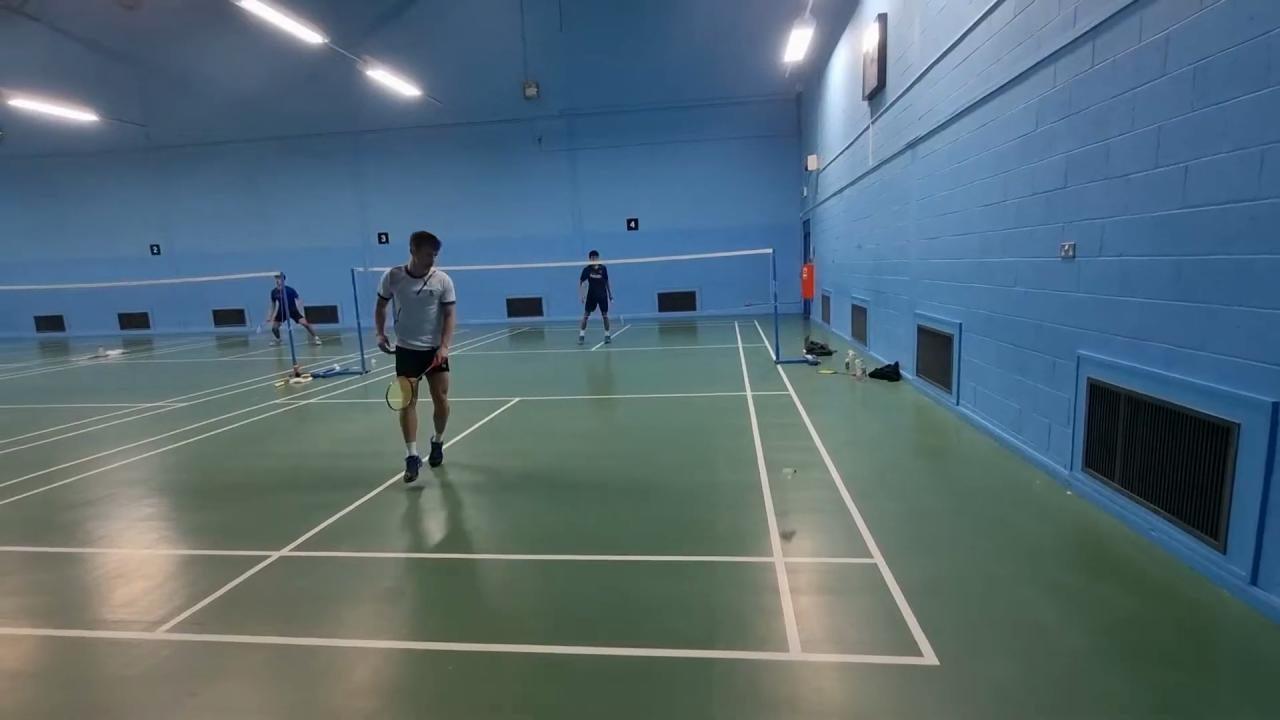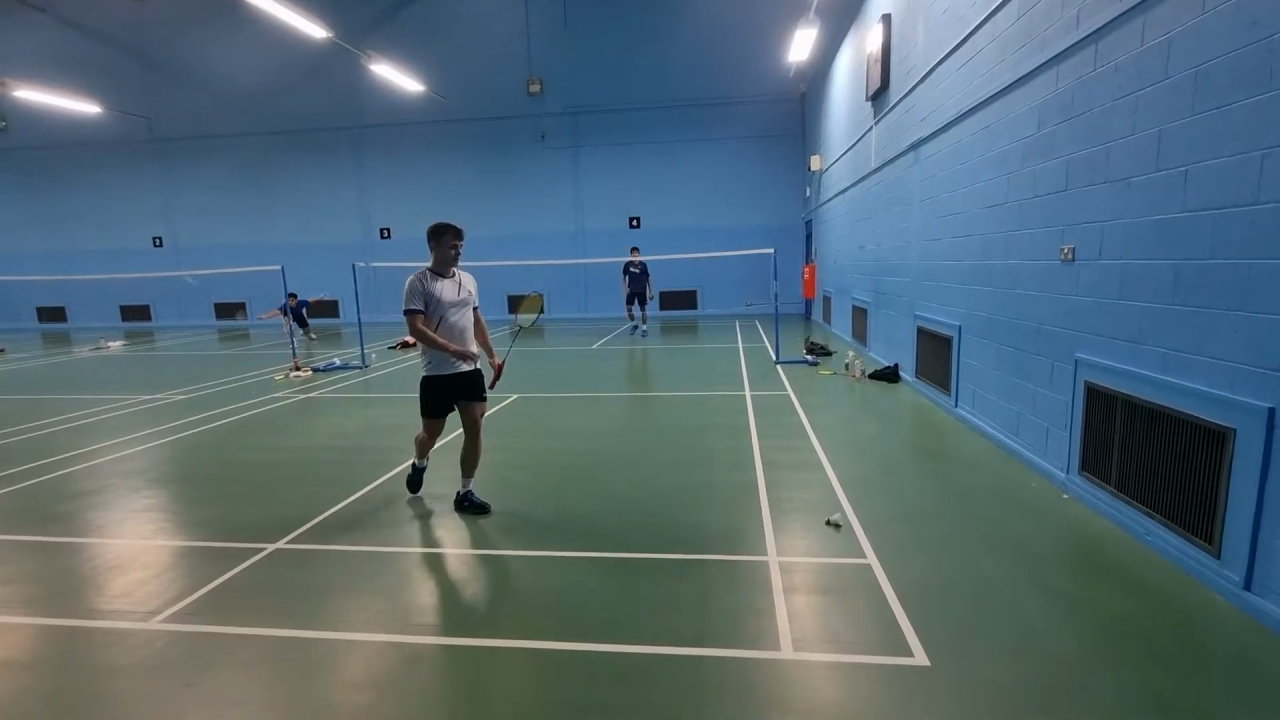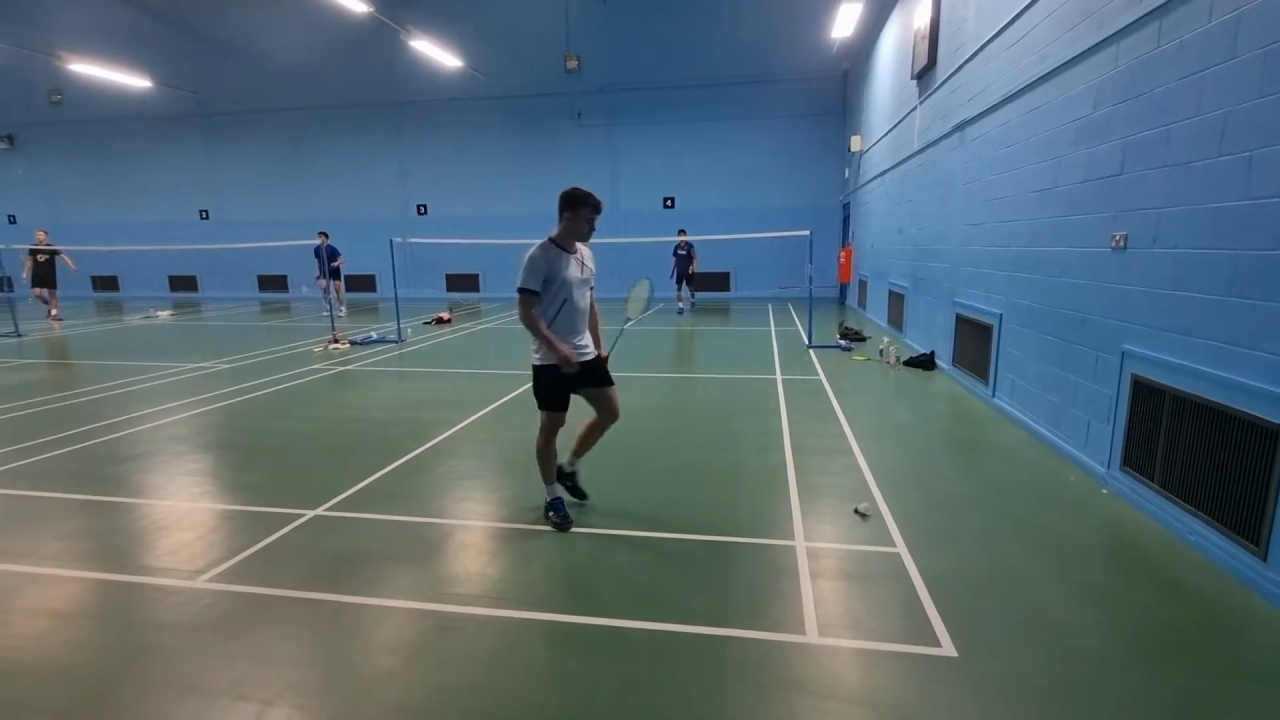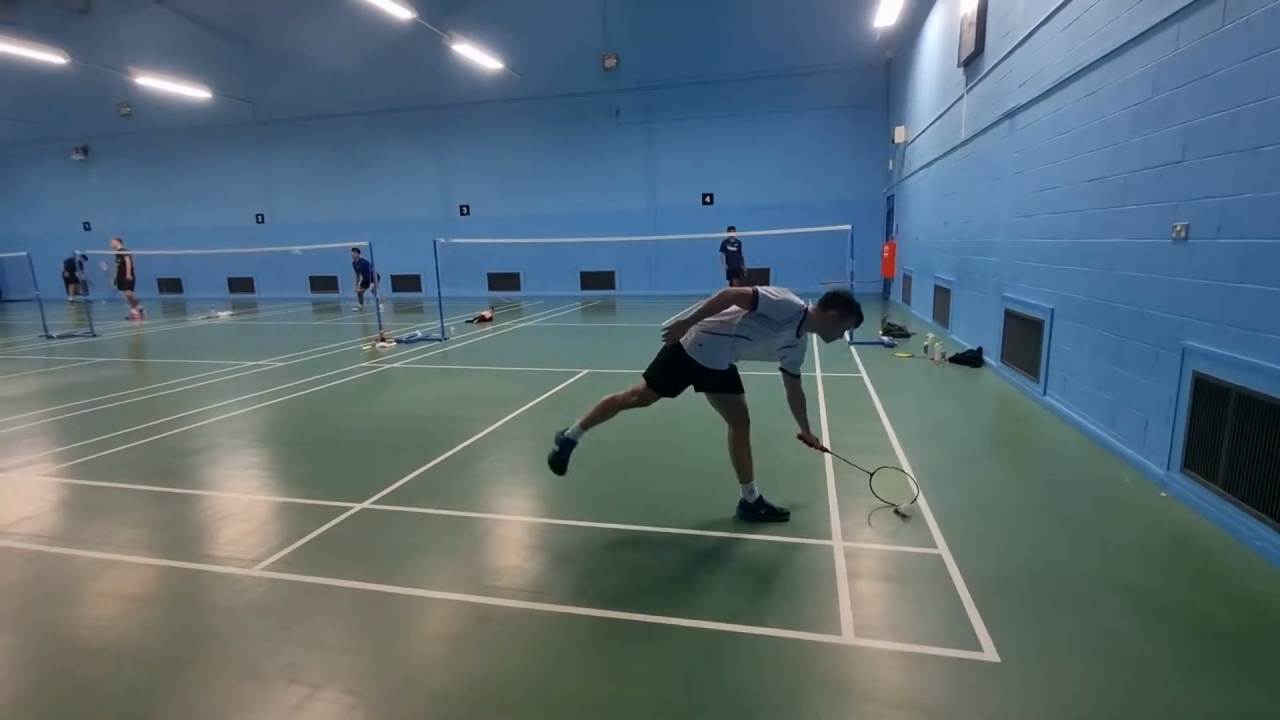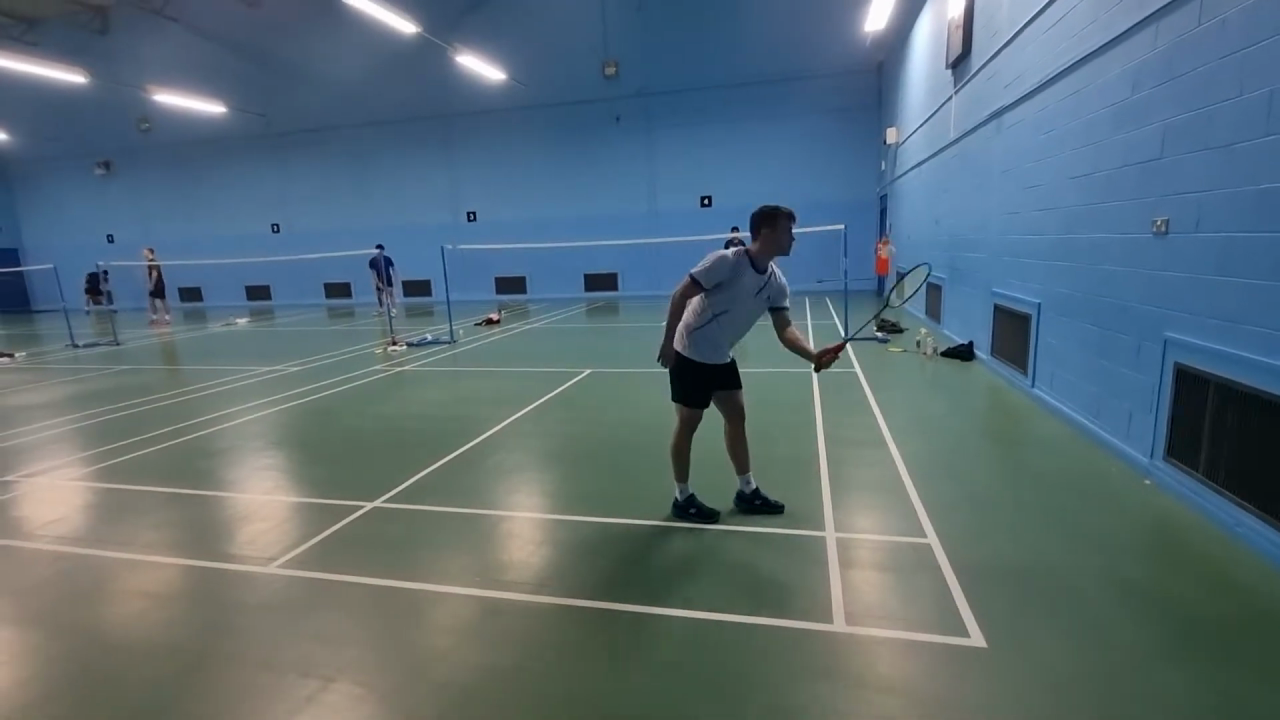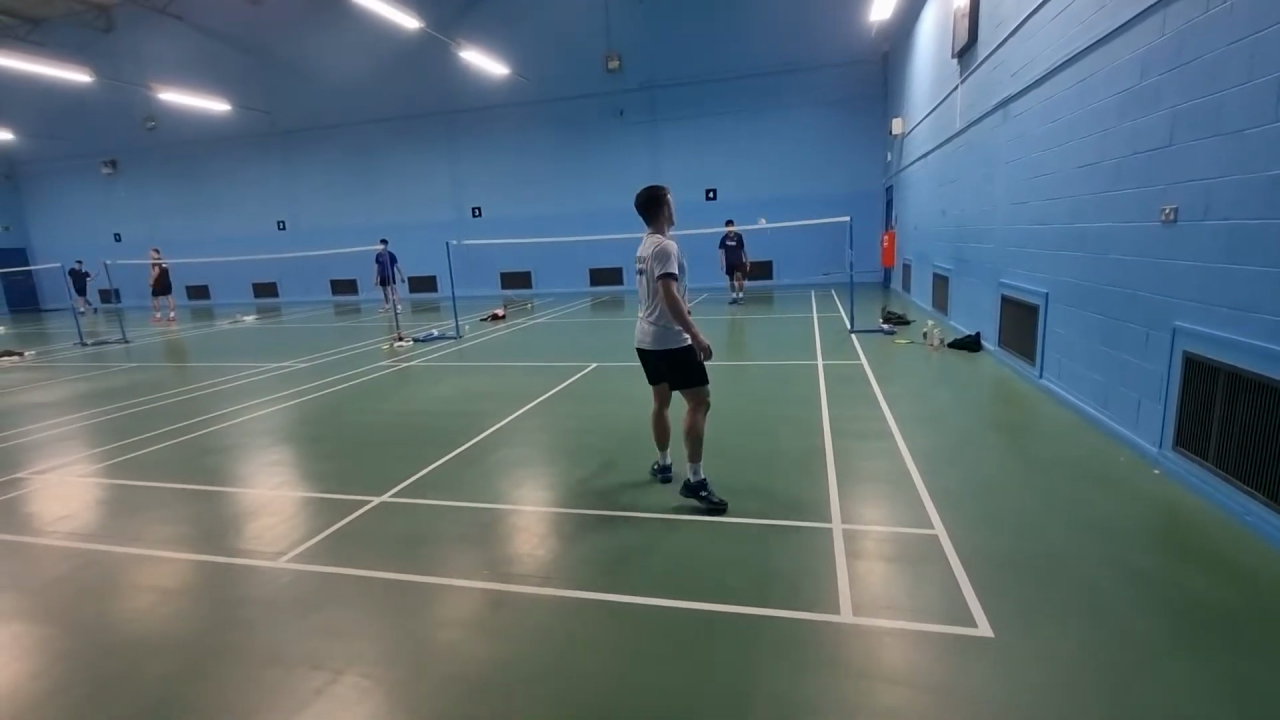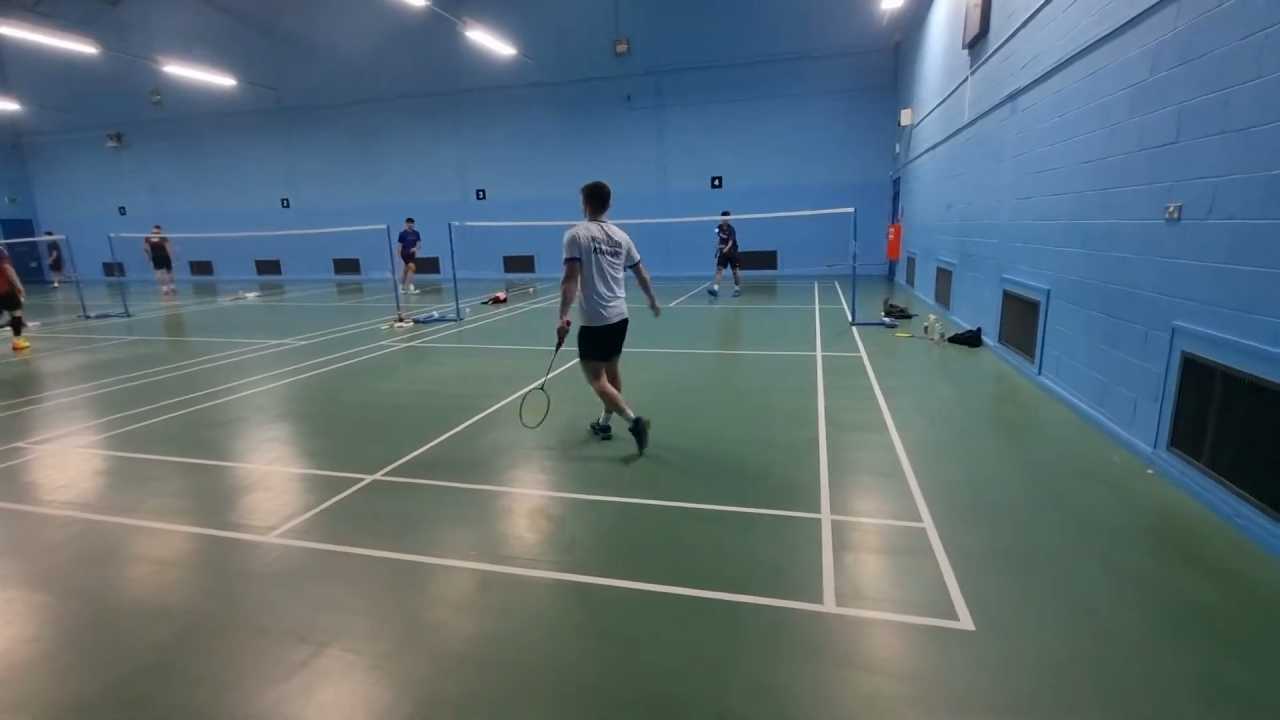
dt=0.7s
person 1, frame 1
left shoulder: (443, 280)
right shoulder: (393, 276)
left elbow: (449, 316)
right elbow: (381, 305)
left wrist: (443, 347)
right wrist: (381, 332)
left hip: (435, 348)
right hip: (406, 348)
left knee: (440, 398)
right knee: (408, 398)
left ankle: (437, 442)
right ankle: (412, 458)
person 1, frame 2
left shoulder: (468, 281)
right shoulder: (418, 283)
right elbow: (416, 330)
left wrist: (491, 355)
right wrist: (453, 350)
left hip: (469, 370)
right hip: (436, 373)
left knee: (475, 428)
right knee: (431, 433)
left ankle: (466, 493)
right ankle: (419, 465)
person 1, frame 3
left shoulder: (586, 255)
right shoulder: (540, 256)
right elbow: (526, 313)
left wrist: (598, 346)
right wrist: (557, 349)
left hip: (585, 354)
right hip: (551, 360)
left knee: (610, 412)
right knee: (550, 427)
left ankle: (569, 469)
right ankle: (553, 499)
person 1, frame 4
left shoulder: (796, 344)
right shoulder: (788, 305)
left elbow: (794, 391)
right elbow: (731, 294)
left wrist: (806, 431)
right wrist: (687, 324)
left hip: (719, 364)
right hip: (694, 349)
left knee: (740, 421)
right knee: (635, 398)
left ankle: (750, 500)
right ankle: (570, 437)
person 1, frame 5
left shoulder: (776, 283)
right shoulder: (725, 262)
left elbow: (786, 330)
right elbow: (681, 297)
left wrist: (812, 355)
right wrist: (668, 343)
left hip: (721, 358)
right hip: (691, 355)
left knee: (736, 416)
right knee: (688, 423)
left ankle: (748, 493)
right ankle: (682, 499)
person 1, frame 6
left shoulder: (647, 246)
right shoulder: (667, 247)
right elbow: (669, 295)
right wrist: (696, 335)
left hip: (647, 340)
right hip: (672, 342)
left knee: (661, 402)
right knee: (699, 404)
left ankle: (663, 464)
right ankle: (696, 481)
person 1, frame 7
left shoulder: (576, 235)
right shoulder: (622, 236)
left elbow: (571, 278)
right elbow: (641, 275)
left wrist: (563, 317)
right wrist: (653, 301)
left hip: (594, 320)
right hip: (618, 316)
left knee: (595, 378)
right knee: (610, 370)
left ankle: (634, 420)
right ankle: (606, 423)
